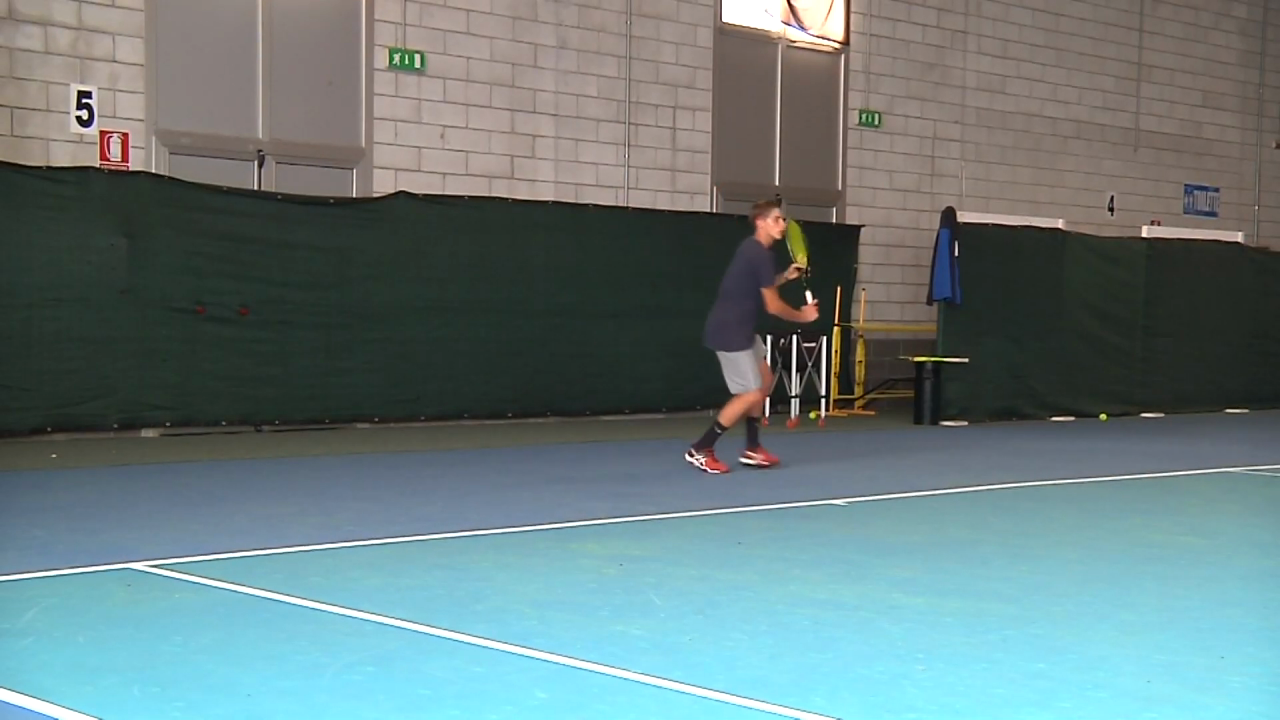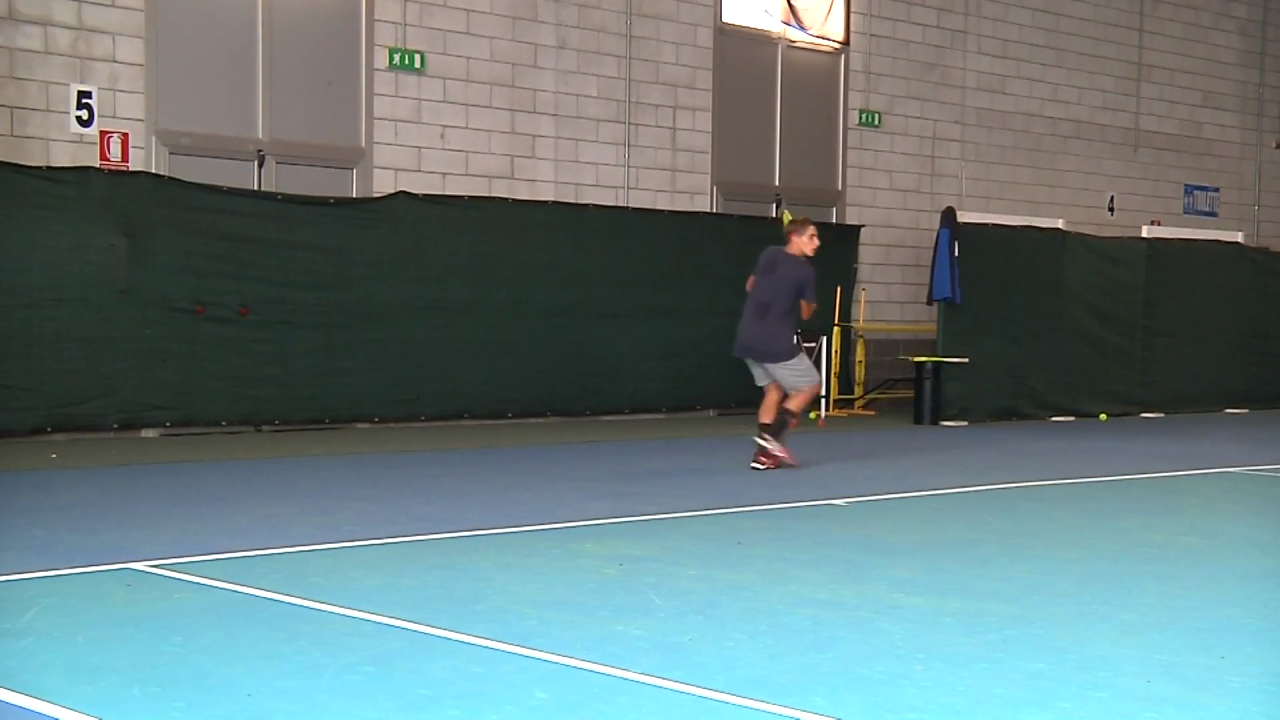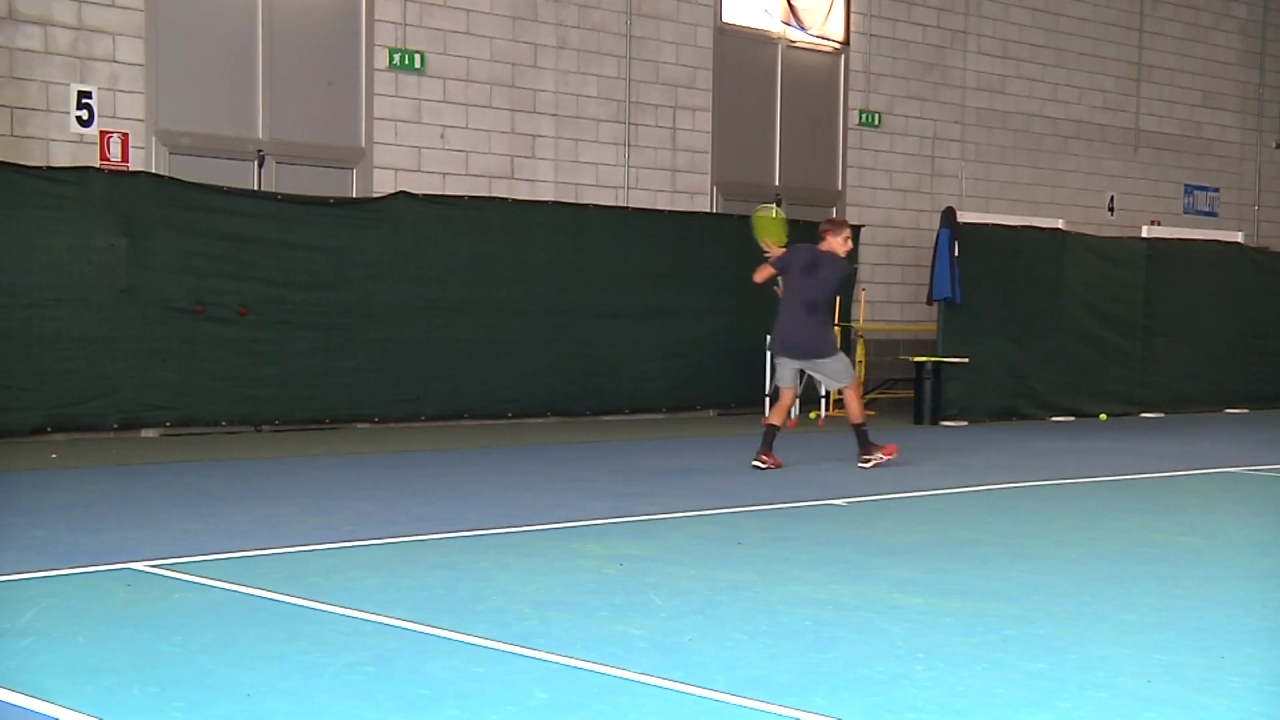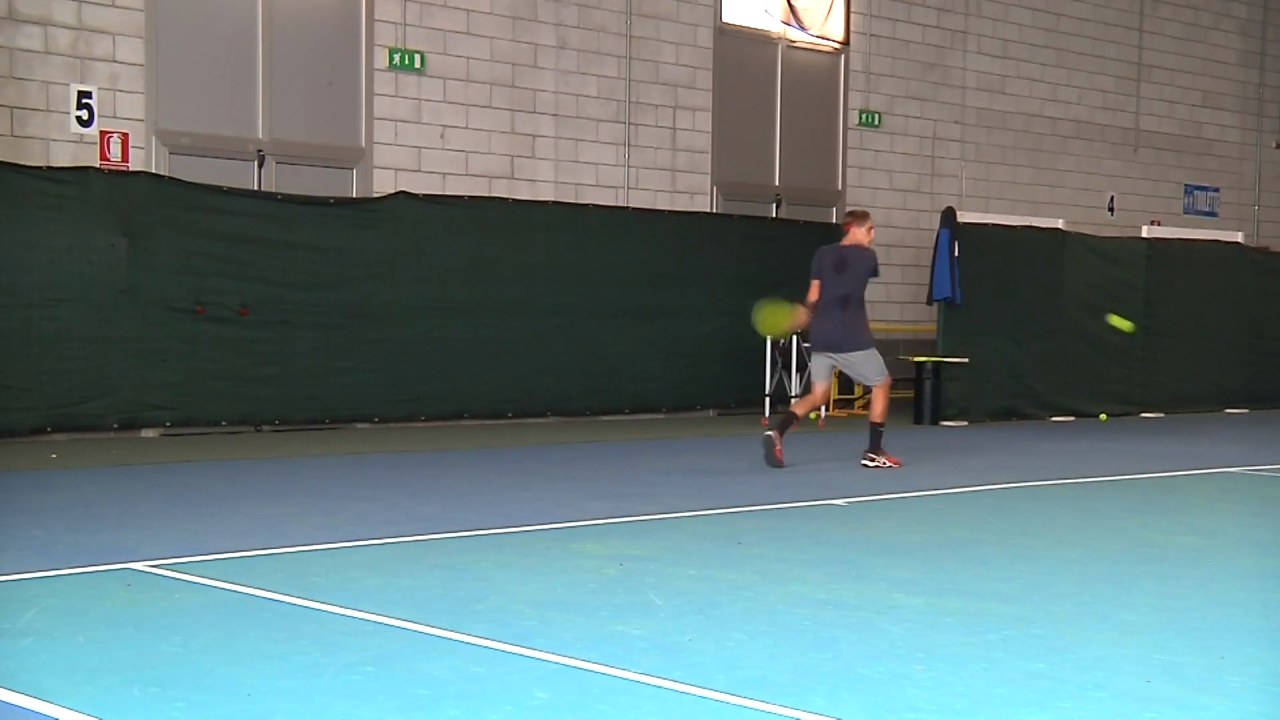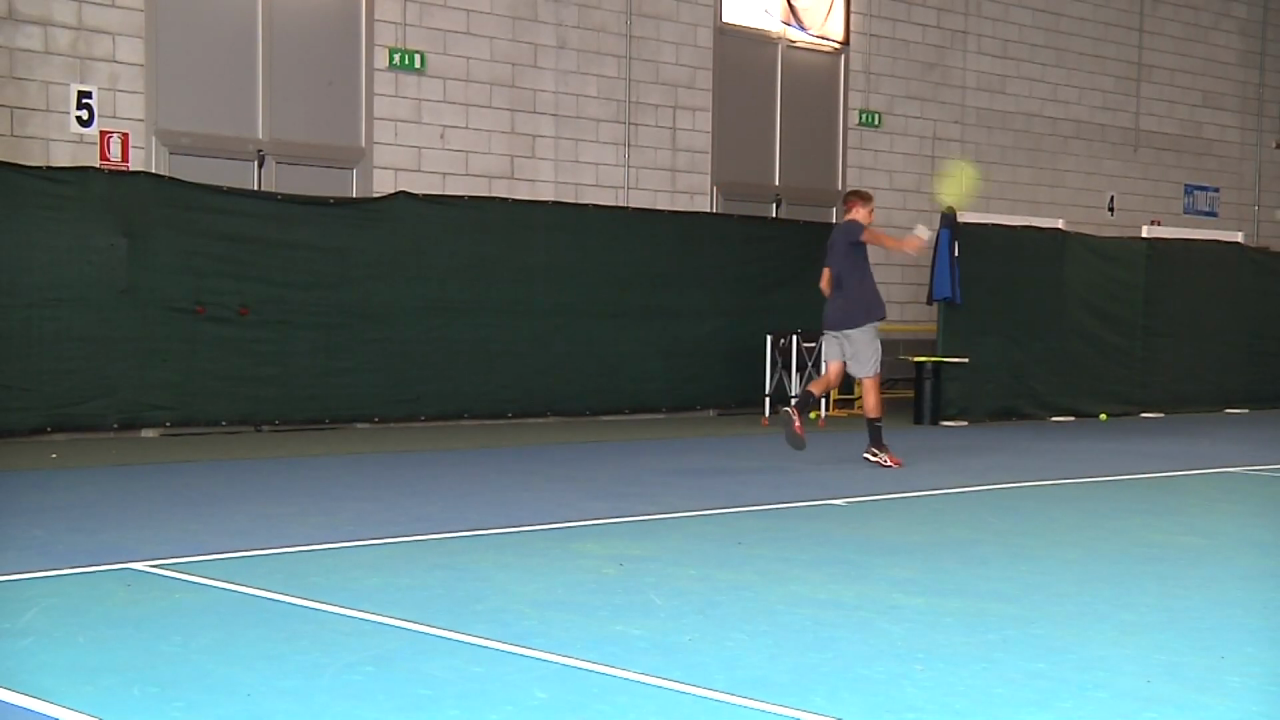
dt=0.2s
person 1, frame 1
left shoulder: (752, 248)
right shoulder: (761, 255)
right elbow: (773, 305)
left wrist: (784, 277)
right wrist: (802, 316)
left hip: (739, 329)
right hip: (729, 332)
left knee: (764, 379)
right knee: (752, 394)
left ankle: (752, 448)
right ankle: (701, 449)
person 1, frame 2
left shoulder: (768, 254)
right shoulder: (804, 271)
left elbow: (750, 287)
right elbow: (805, 313)
right wrist: (811, 299)
left hip: (747, 339)
right hip: (776, 343)
left knee: (774, 389)
right knee: (812, 386)
left ankle: (764, 453)
right ankle: (772, 434)
person 1, frame 3
left shoulder: (795, 252)
right shoulder: (841, 267)
left elbow: (758, 278)
left wrist: (776, 258)
left hip: (784, 339)
right hip: (818, 342)
left knee: (786, 397)
right knee: (851, 387)
left ankle: (764, 453)
right ankle: (867, 450)
person 1, frame 4
left shoulder: (823, 254)
right shoulder: (868, 257)
left elbow: (813, 297)
left wrist: (807, 315)
left hip: (821, 336)
right hip: (853, 338)
left knee: (817, 396)
right knee: (882, 385)
left ankle: (776, 431)
right ankle: (874, 452)
person 1, frame 5
left shoulder: (838, 235)
right shoulder: (850, 227)
left elbow: (824, 284)
right elbow: (870, 236)
right wrist: (902, 244)
left hip: (835, 316)
right hip: (857, 318)
left knee: (832, 376)
right knee: (870, 380)
left ankle: (796, 410)
right ankle: (876, 447)
